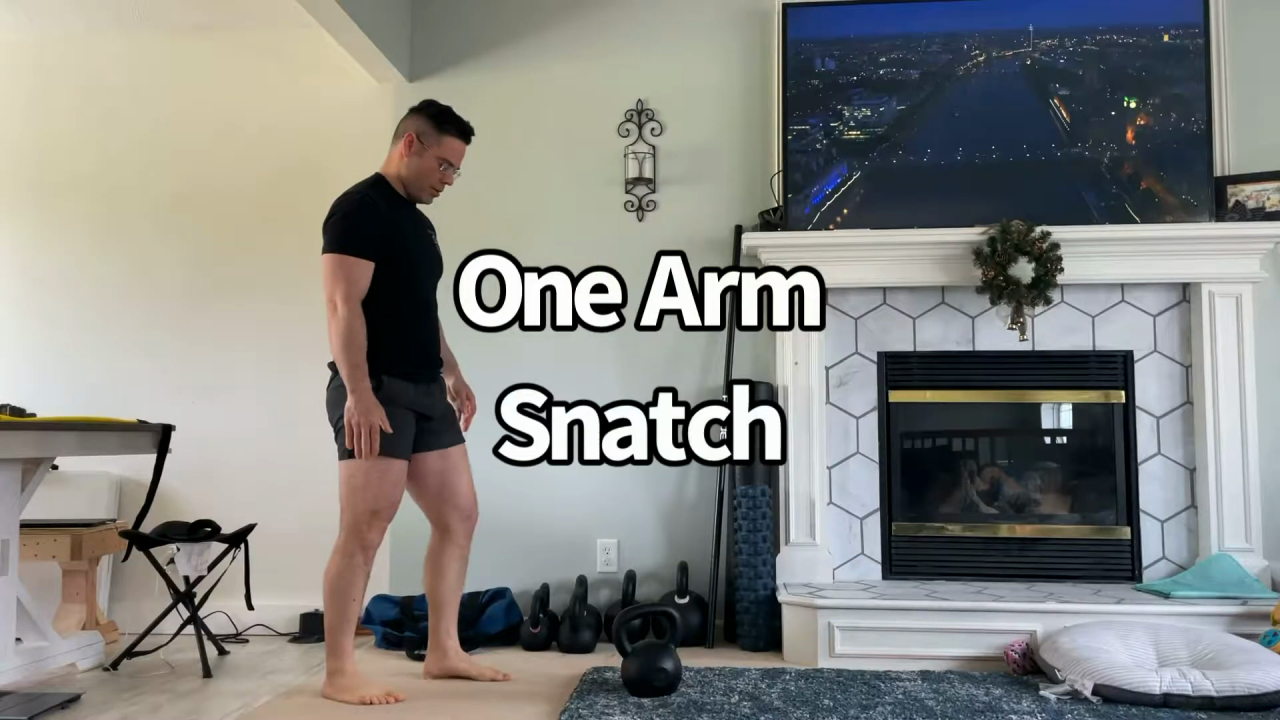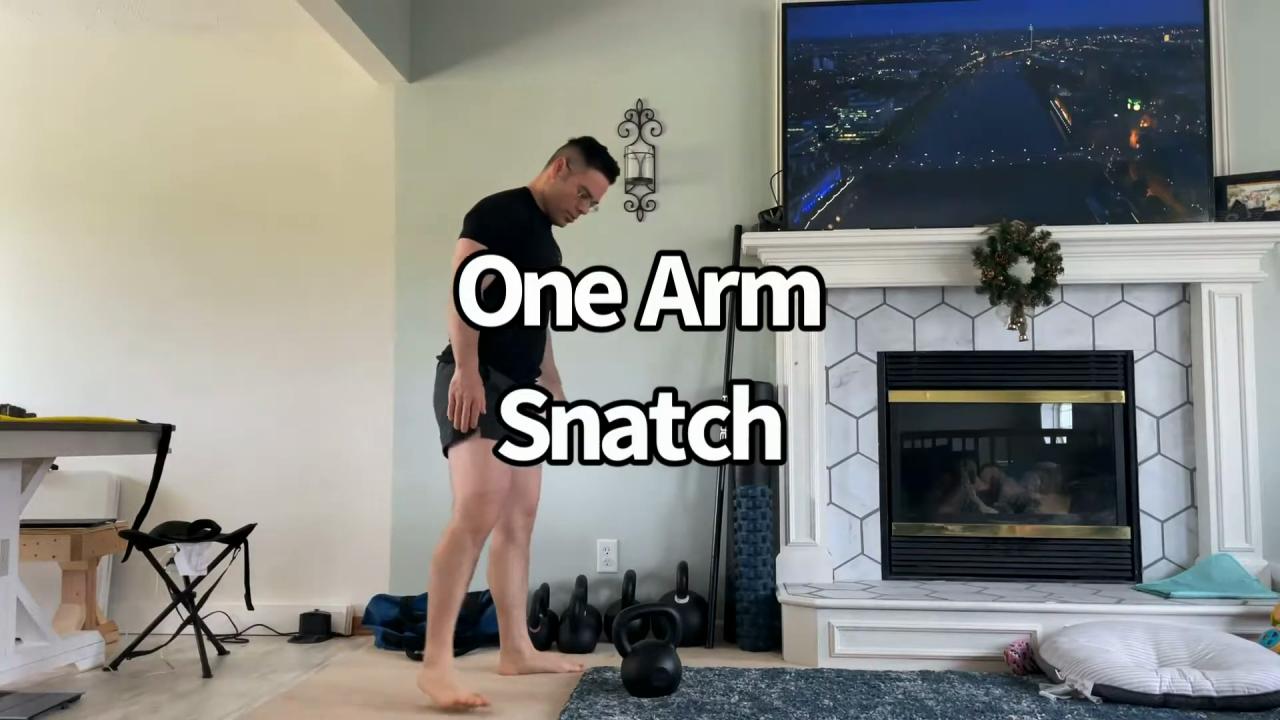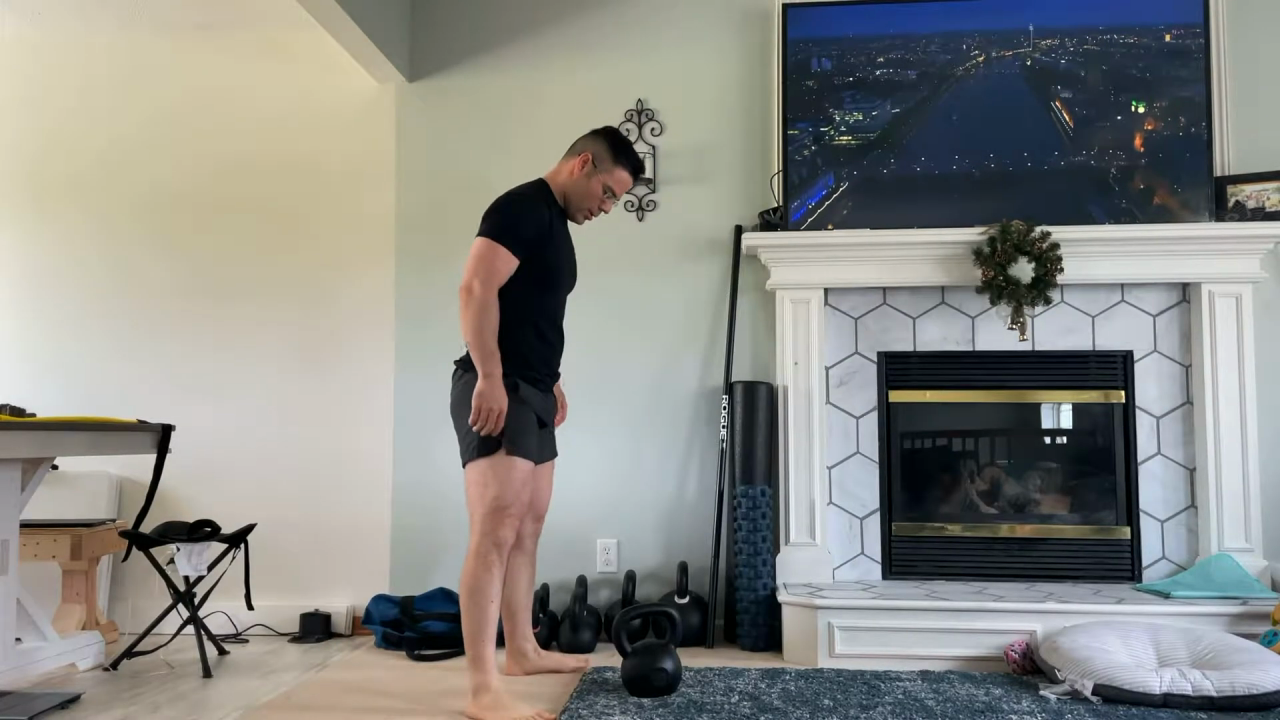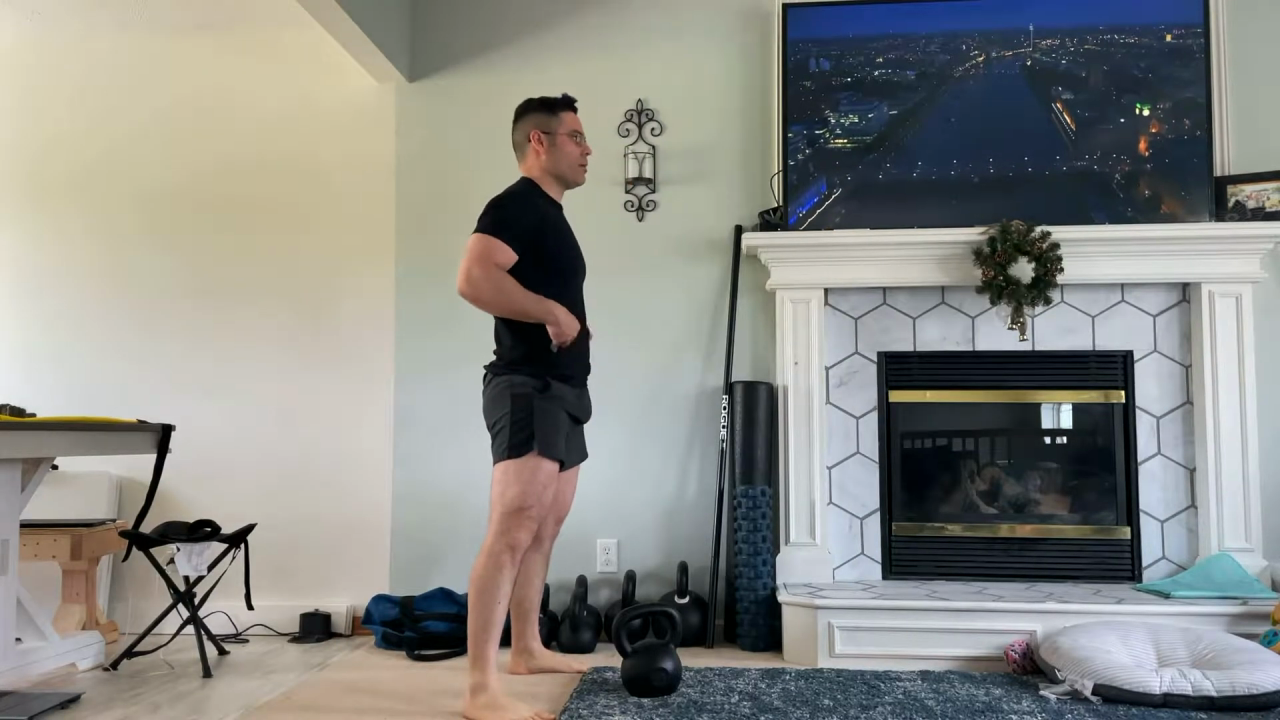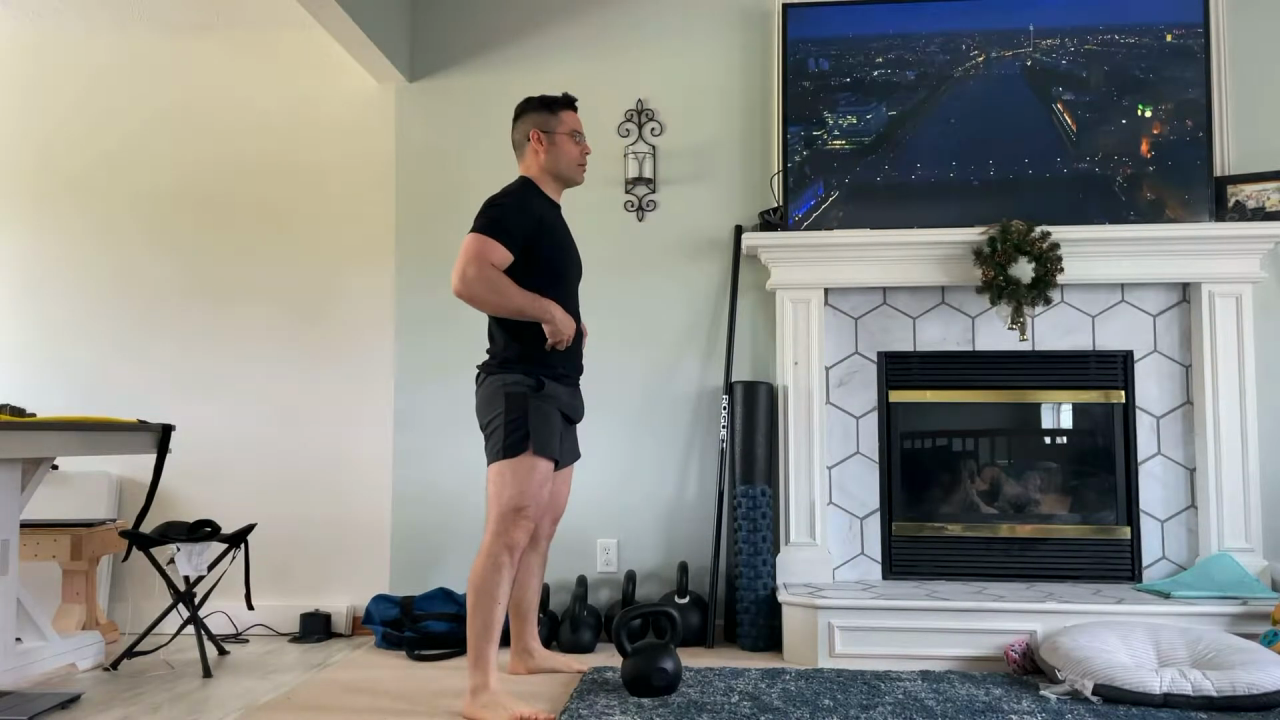
dt=1s
person 1, frame 1
left shoulder: (418, 221)
right shoulder: (358, 209)
right elbow: (343, 306)
left wrist: (454, 374)
right wrist: (359, 394)
left hip: (425, 393)
right hip: (375, 394)
left knee: (459, 517)
right knee: (364, 532)
left ankle: (442, 650)
right ankle: (338, 671)
person 1, frame 2
left shoulder: (545, 240)
right shoulder: (500, 213)
right elbow: (463, 291)
left wrist: (554, 388)
right wrist: (466, 370)
left hip: (517, 390)
right hip: (477, 384)
left knee: (517, 521)
right knee: (477, 513)
left ankle: (516, 648)
right ankle: (437, 661)
person 1, frame 3
left shoulder: (555, 223)
right shoulder: (520, 207)
right elbow: (476, 289)
left wrist: (553, 386)
right wrist: (488, 377)
left hip: (531, 394)
right hip: (497, 393)
left knee: (526, 529)
right knee: (494, 534)
left ankle: (522, 650)
person 1, frame 4
left shoulder: (550, 213)
right shoulder: (516, 204)
right elbow: (474, 278)
left wrist: (574, 324)
right wrist: (551, 312)
left hip: (562, 390)
right hip: (527, 389)
left knee: (544, 529)
right knee: (512, 532)
left ankle: (527, 649)
person 1, frame 5
left shoulder: (548, 213)
right shoulder: (513, 203)
right elbow: (468, 278)
left wrist: (570, 323)
right wrist: (548, 310)
left hip: (555, 390)
right hip: (521, 388)
left knee: (541, 528)
right knee: (510, 532)
left ankle: (526, 649)
